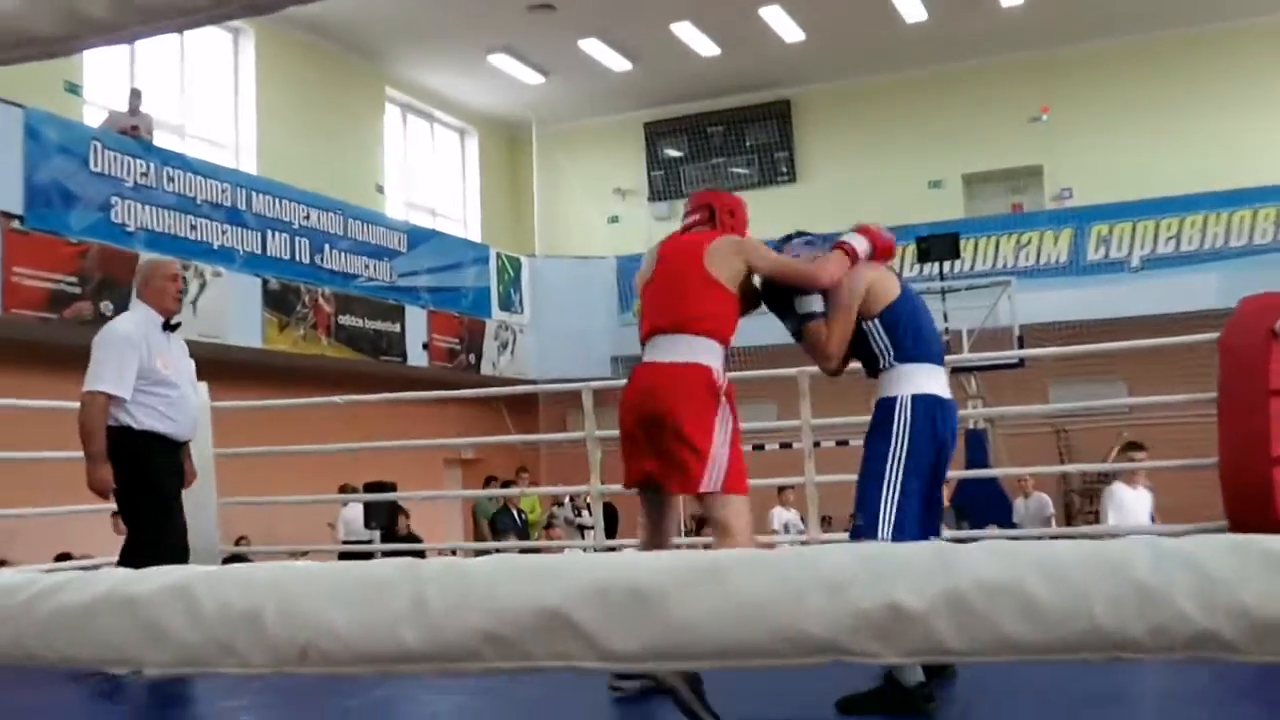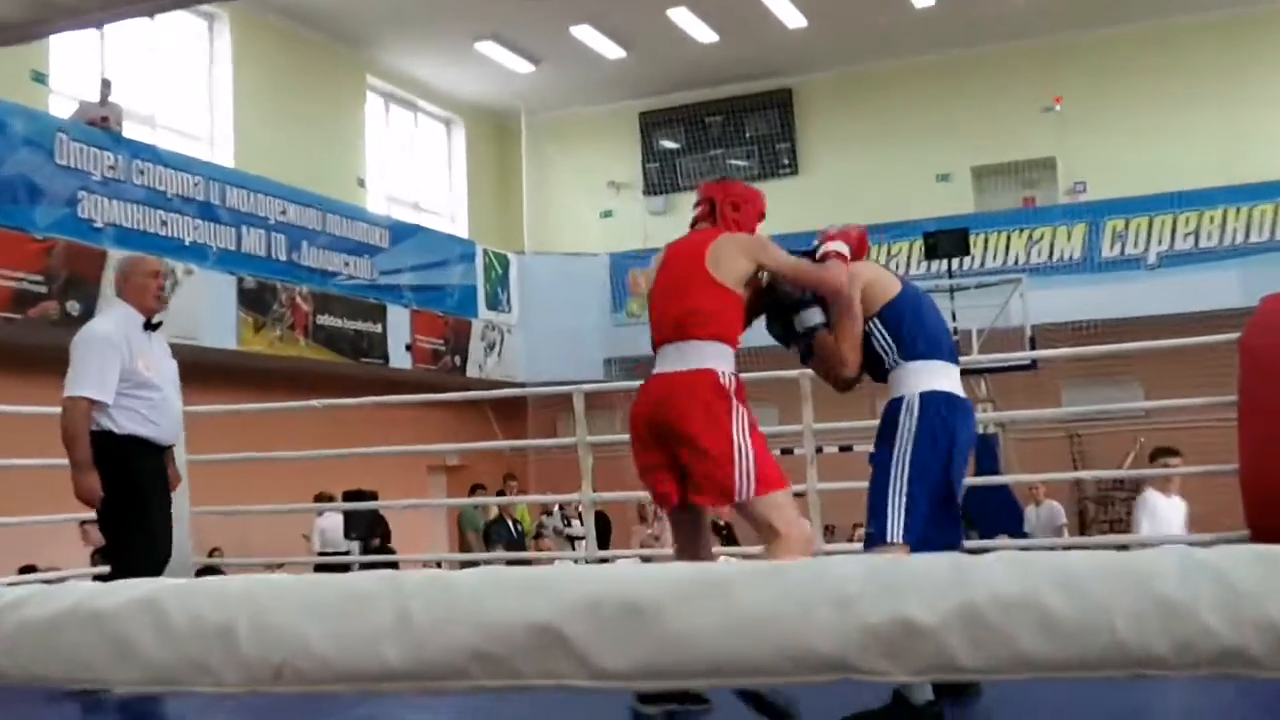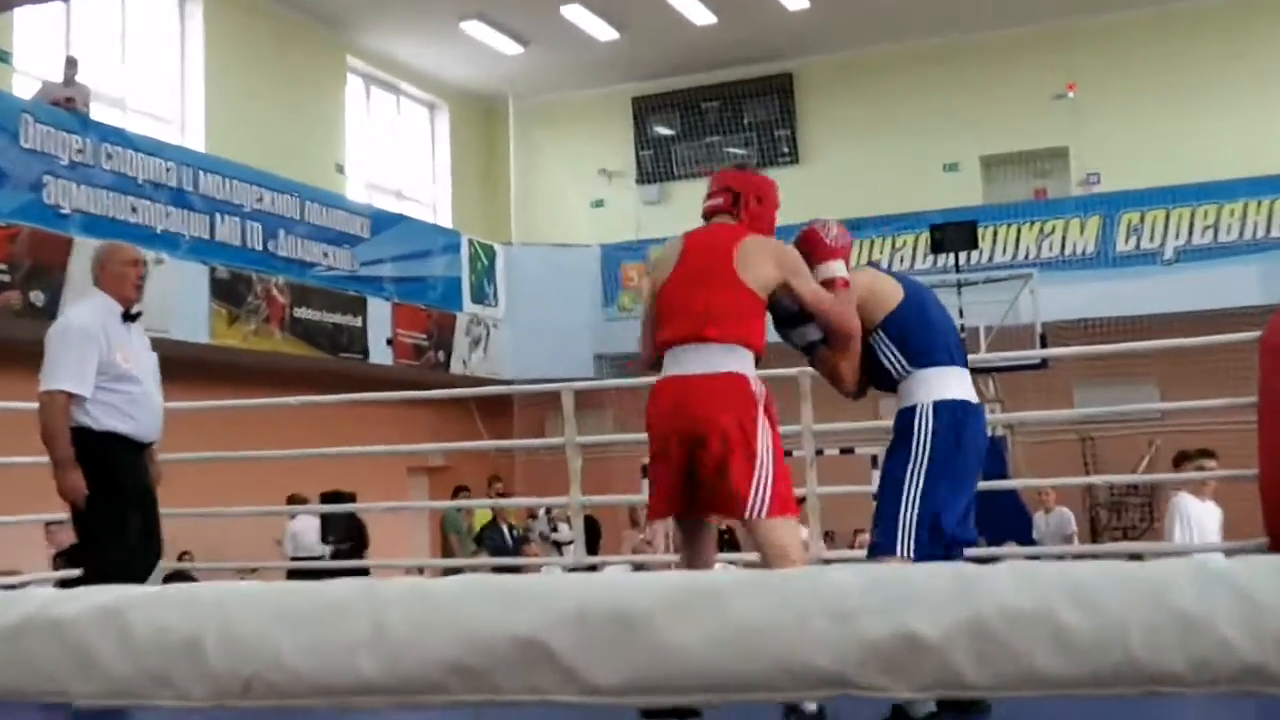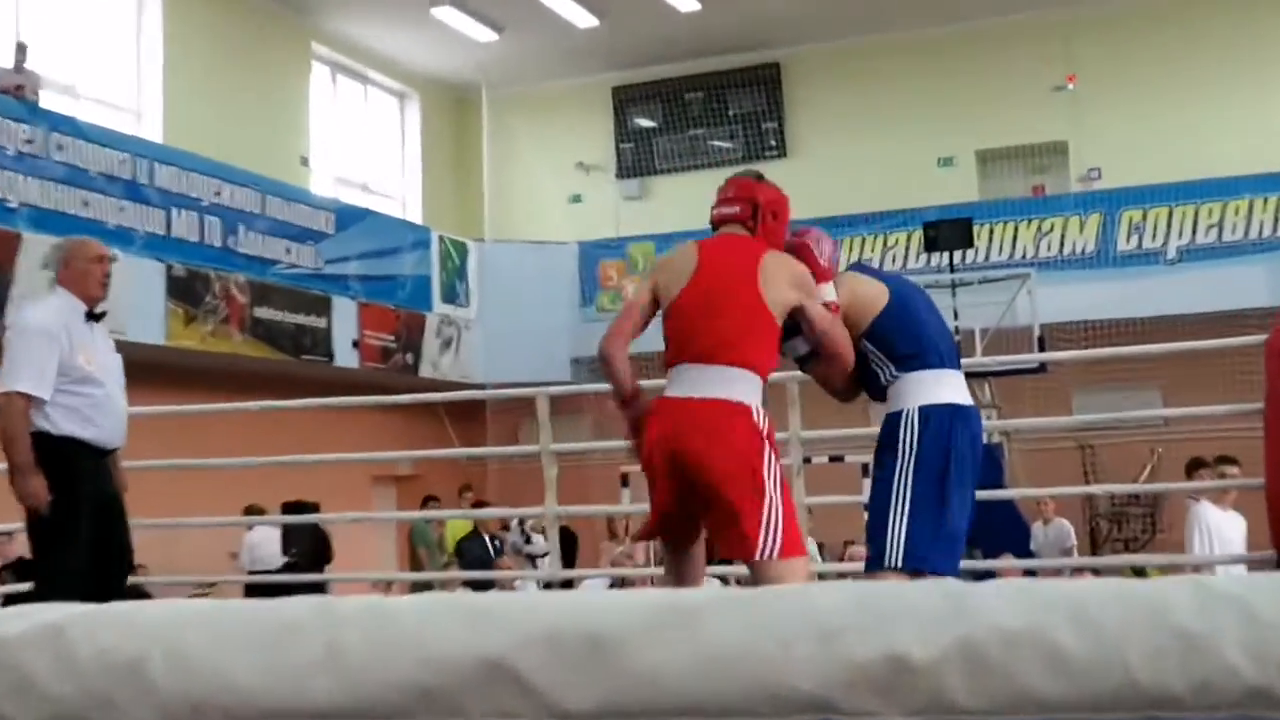
dt=0.1s
person 1, frame 1
left shoulder: (654, 258)
right shoulder: (732, 247)
right elbow: (821, 278)
right wrist: (856, 248)
left hip: (643, 388)
right hip: (693, 389)
left knee: (656, 535)
right knee: (735, 542)
right ankle: (680, 663)
person 1, frame 2
left shoulder: (663, 261)
right shoulder: (744, 245)
right elbow: (834, 284)
left hip: (655, 397)
right hip: (706, 394)
left knee: (693, 549)
right knee: (793, 537)
person 1, frame 3
left shoulder: (668, 257)
right shoulder: (774, 254)
left elbow: (650, 355)
right elbow: (847, 329)
left hip: (668, 405)
right hip: (732, 405)
left knee: (698, 561)
right knee: (788, 564)
person 1, frame 4
left shoulder: (673, 263)
right shoulder: (787, 269)
left elbow: (612, 346)
right elbow: (843, 361)
left wrist: (634, 407)
right wrist: (825, 289)
left hip: (666, 424)
right hip: (733, 433)
left knee: (685, 588)
person 2, frame 1
left shoulder: (852, 275)
right shoulder: (862, 276)
left elbow: (830, 357)
right elbow: (834, 360)
left wrist: (807, 298)
right wrist: (791, 314)
left hip: (908, 407)
right hip: (929, 407)
left knee: (876, 542)
right knee: (906, 536)
left ankle: (908, 680)
person 2, frame 2
left shoulder: (847, 277)
right shoulder: (866, 280)
left elbow: (844, 368)
right elbow: (847, 377)
left wrist: (805, 312)
right wrist: (803, 319)
left hip: (922, 407)
right hip: (948, 406)
left knee: (888, 548)
right knee: (924, 547)
person 2, frame 3
left shoulder: (846, 288)
right shoulder: (878, 288)
left elbow: (848, 382)
right elbow: (858, 385)
left wrist: (803, 326)
right wrist: (807, 337)
left hip: (932, 415)
right hip: (958, 412)
left knee: (894, 560)
right knee: (932, 556)
person 2, frame 4
left shoulder: (836, 290)
right shoulder: (873, 283)
left elbow: (845, 388)
right elbow: (854, 384)
left wrist: (795, 339)
right wrist: (800, 342)
left hip: (923, 420)
right hip: (957, 418)
left knee: (887, 571)
right knee: (924, 562)
person 3, frame 1
left shoulder: (172, 339)
right shoulder: (127, 333)
right elbow: (95, 400)
left wrist: (184, 456)
right wrist: (97, 463)
left hip: (164, 453)
right hip: (139, 450)
left knee: (146, 548)
right knee: (167, 548)
person 3, frame 2
left shoulder: (153, 338)
right shoulder: (105, 332)
right elbow: (77, 405)
left wrist: (168, 461)
right wrist: (83, 469)
left hip: (149, 459)
right hip: (121, 458)
left knee: (151, 556)
right knee: (139, 559)
person 3, frame 3
left shoulder: (132, 329)
right shoulder: (82, 323)
right elbow: (55, 400)
left wrist: (148, 457)
right wrist: (65, 467)
left hip: (129, 456)
right hip: (100, 455)
left knee: (144, 554)
right knee: (111, 562)
person 3, frame 4
left shoulder: (96, 329)
right shoulder: (43, 323)
left wrist: (112, 464)
left hip: (93, 466)
right hip: (59, 462)
left knee: (113, 563)
right knee: (62, 576)
